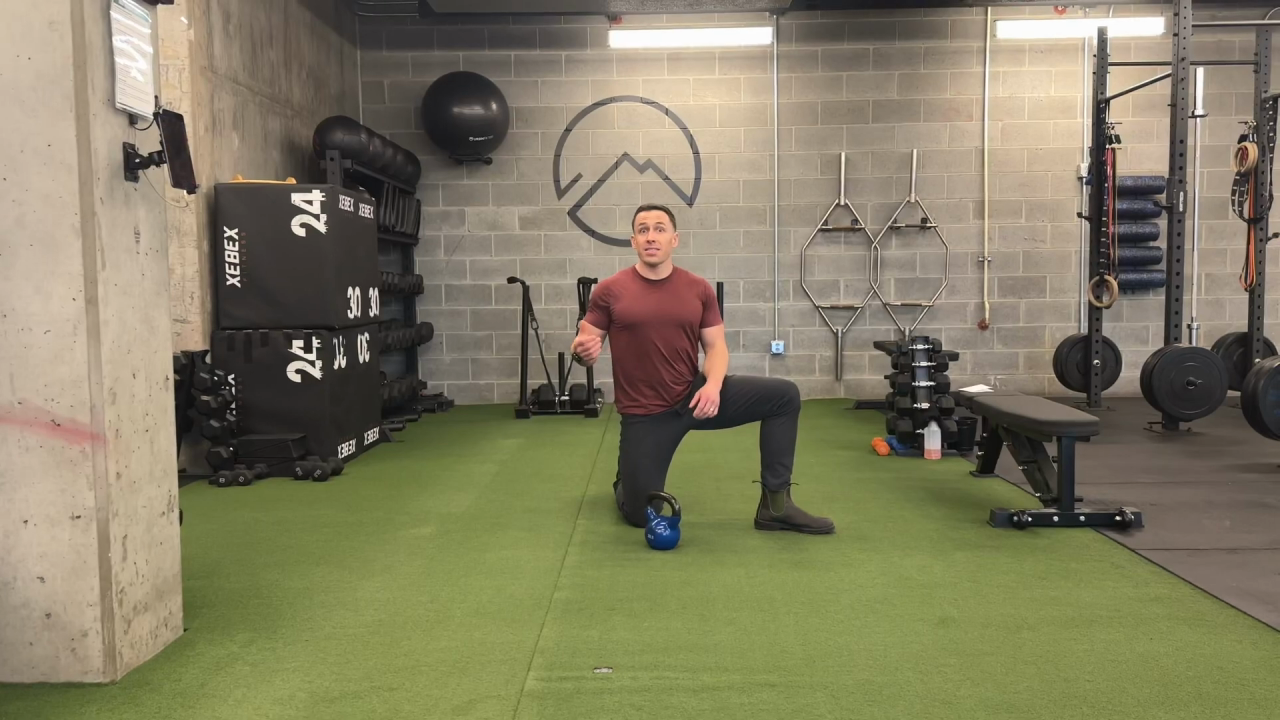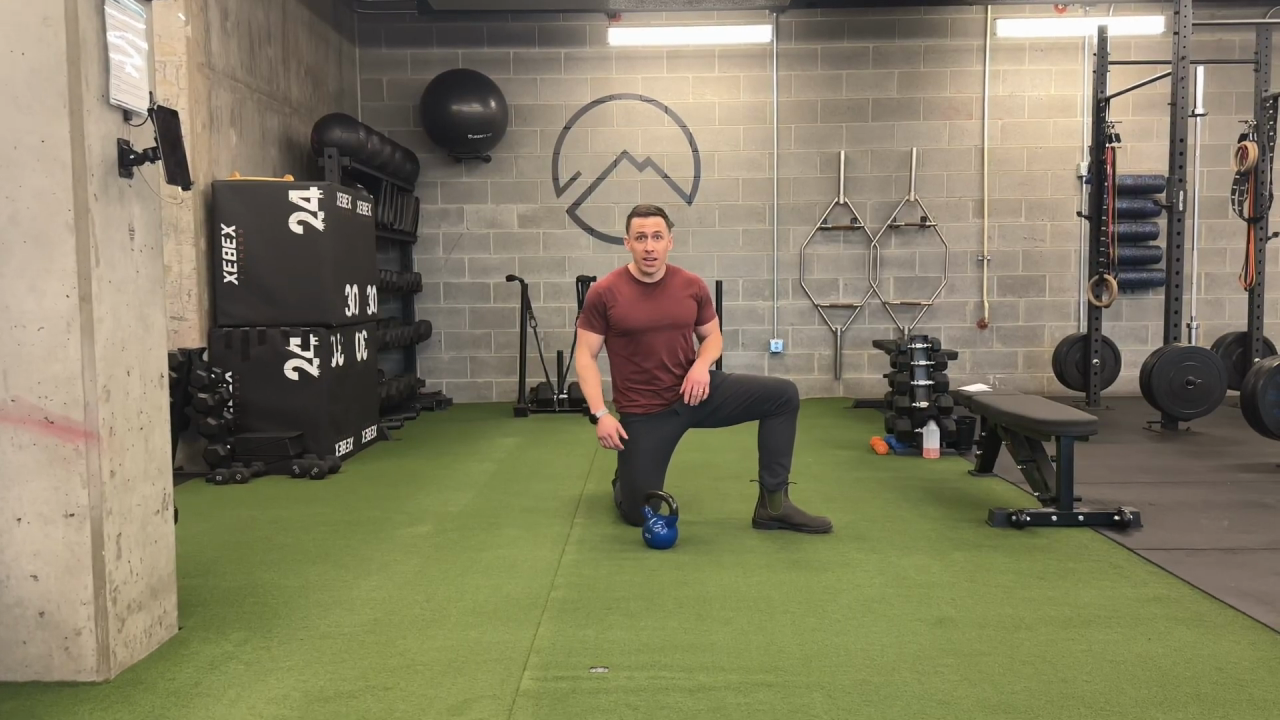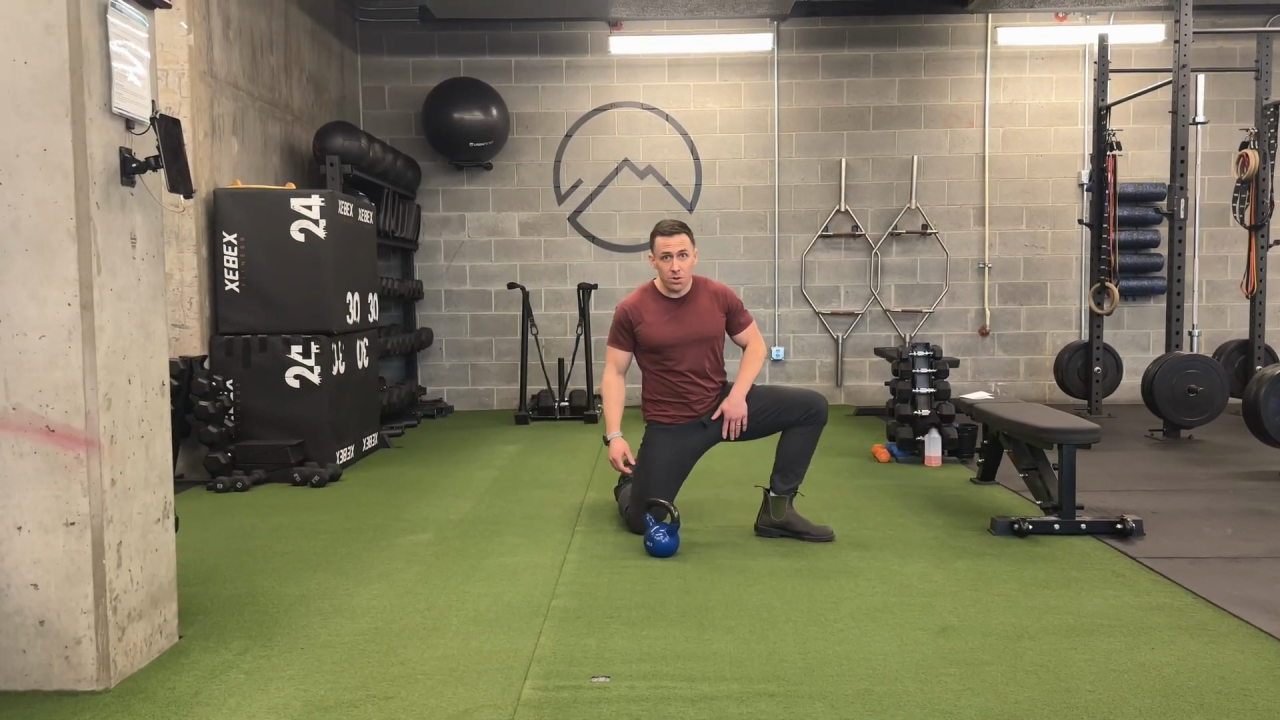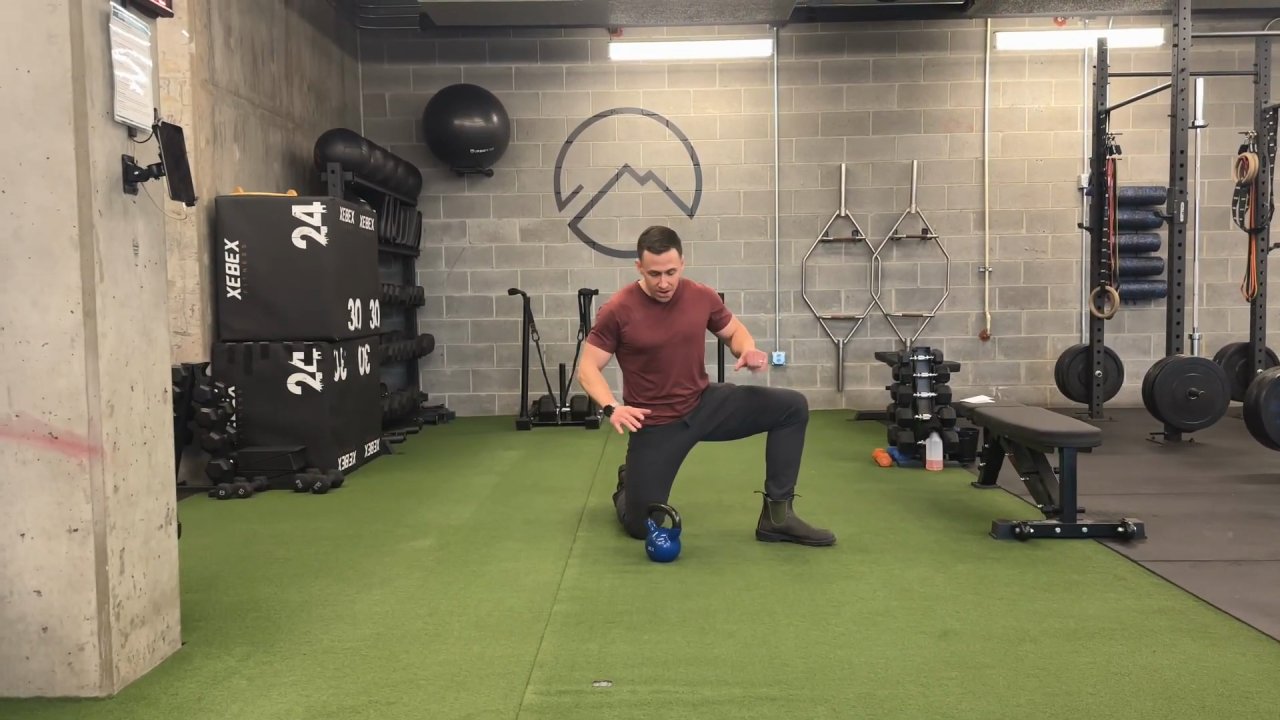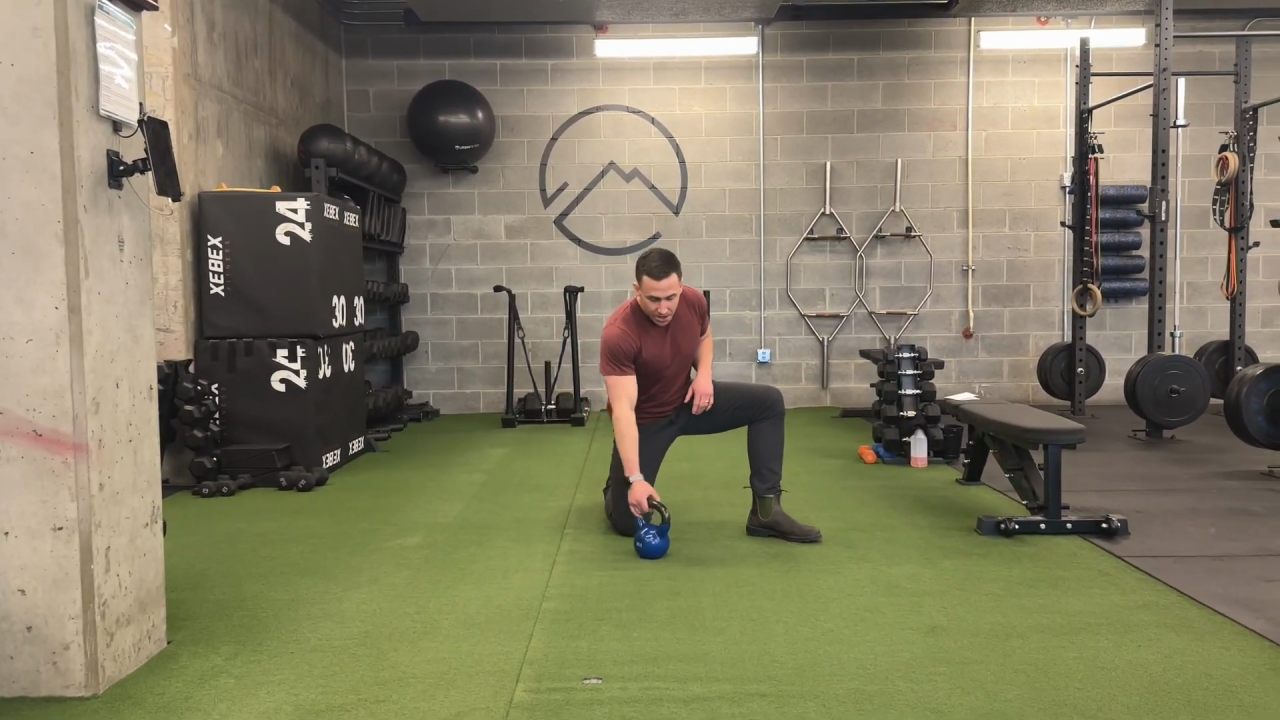
dt=1s
person 1, frame 1
left shoulder: (699, 289)
right shoulder: (610, 291)
left elbow: (716, 346)
right elbow: (583, 346)
left wrist: (713, 385)
right wrist: (581, 350)
left hip: (693, 395)
right hip: (644, 413)
left knee: (784, 395)
right knee: (641, 515)
left ankle: (775, 505)
right ankle: (626, 478)
person 1, frame 2
left shoulder: (692, 286)
right shoulder: (604, 293)
left elbow: (712, 336)
right elbow: (585, 357)
left wrist: (702, 364)
right wrist: (600, 414)
left hip: (692, 393)
right hip: (643, 412)
left knee: (783, 394)
right knee: (639, 513)
left ankle: (773, 503)
right ankle: (625, 476)
person 1, frame 3
left shoulder: (720, 296)
right shoulder: (631, 310)
left elbow: (755, 345)
right elbow: (614, 373)
left wrist: (737, 395)
right wrist: (614, 436)
left hip: (721, 405)
right hip: (670, 424)
left knee: (813, 407)
right knee: (642, 520)
left ankle: (777, 508)
right ankle: (630, 482)
person 1, frame 4
left shoulder: (701, 296)
right shoulder: (617, 310)
left elbow: (734, 331)
right elbow: (588, 368)
left wrist: (748, 351)
right wrist: (612, 407)
left hip: (704, 404)
right hip: (656, 424)
left knee: (792, 407)
right knee: (641, 526)
left ankle: (777, 513)
right ankle: (627, 488)
person 1, frame 5
left shoulder: (694, 302)
right shoulder: (619, 334)
right elbow: (623, 410)
left wrist: (704, 374)
right wrist: (634, 479)
left hip: (686, 403)
right hip: (643, 421)
left knee: (768, 402)
right knee: (629, 522)
left ankle: (766, 511)
right ankle: (621, 487)
